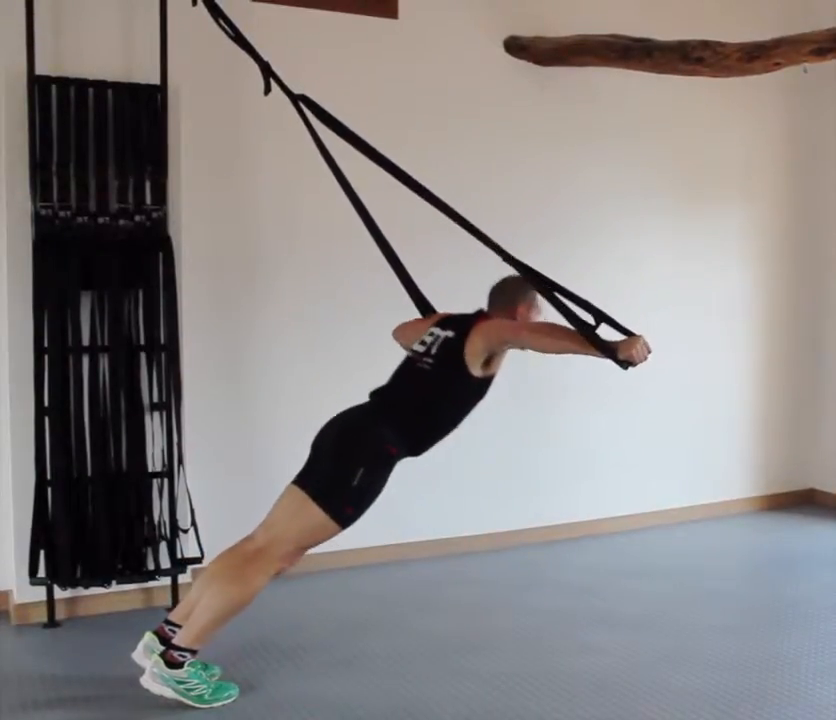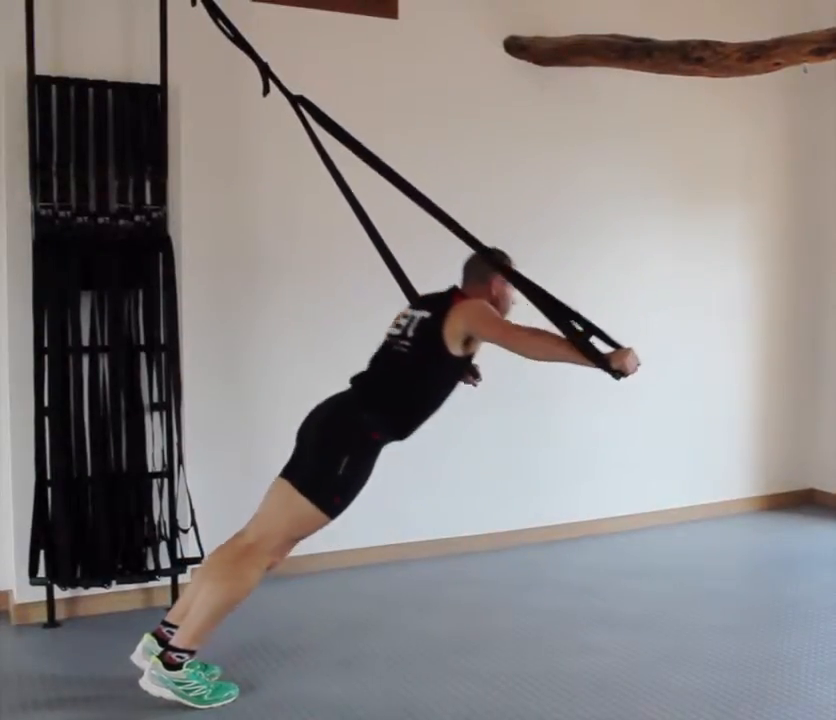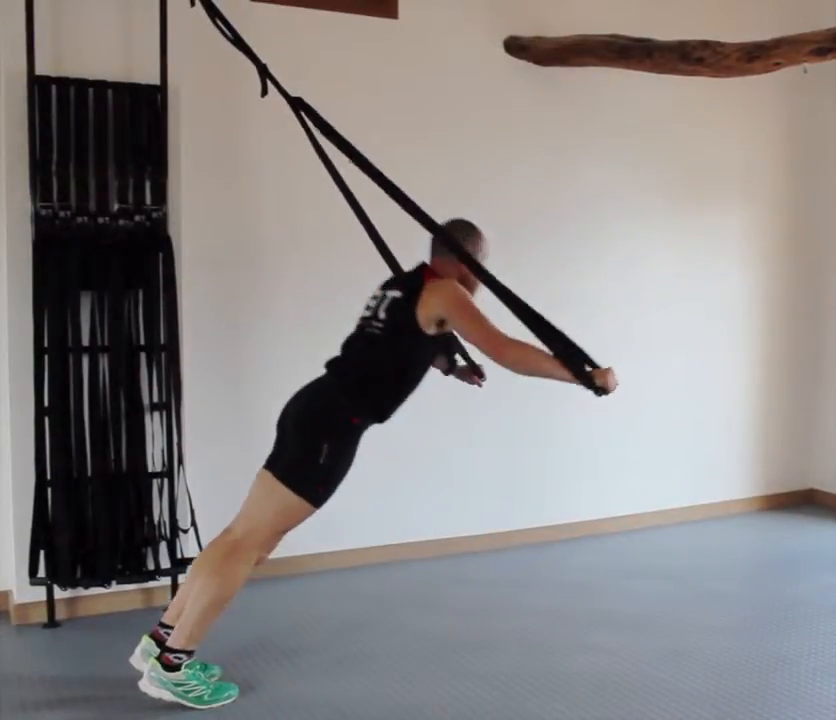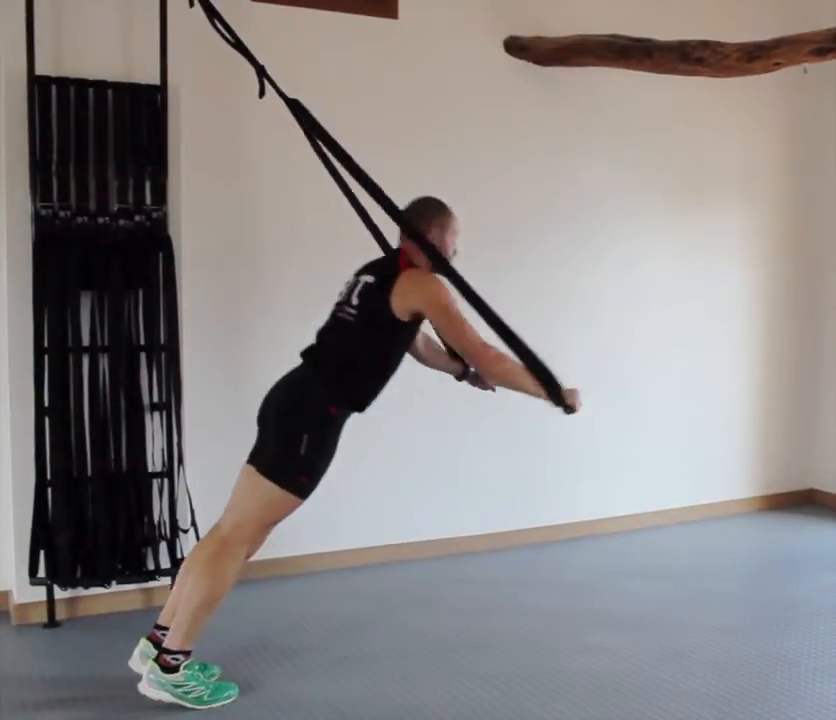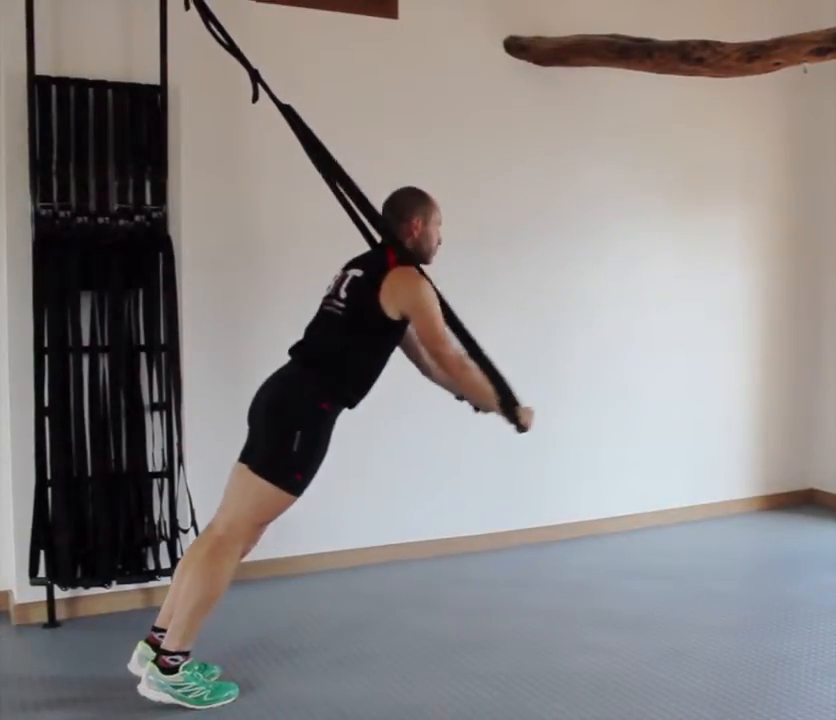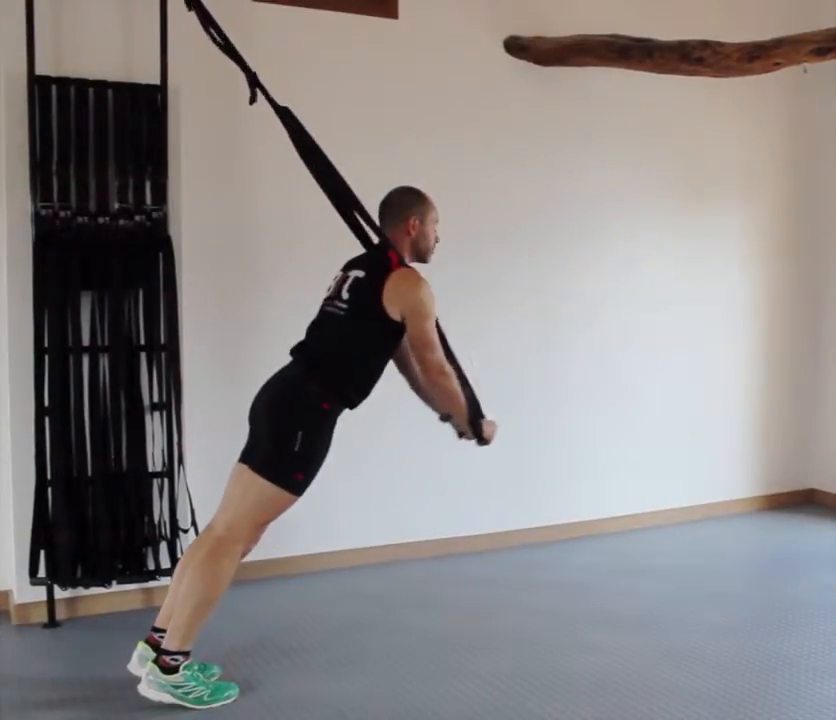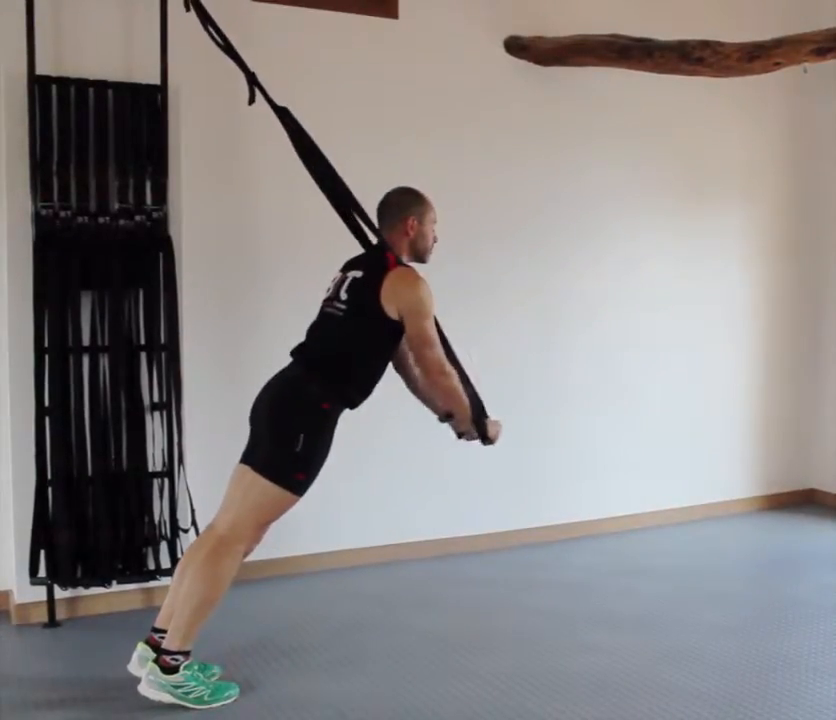
dt=0.2s
person 1, frame 1
left shoulder: (451, 323)
right shoulder: (489, 335)
left elbow: (402, 332)
right elbow: (533, 334)
right wrist: (613, 348)
left hip: (353, 433)
right hip: (368, 450)
left knee: (268, 543)
right knee: (272, 550)
left ankle: (165, 637)
right ankle: (176, 660)
person 1, frame 2
left shoulder: (429, 305)
right shoulder: (469, 313)
right elbow: (525, 340)
left wrist: (452, 361)
right wrist: (606, 359)
left hip: (338, 421)
right hip: (352, 437)
left knee: (260, 539)
right knee: (263, 544)
left ankle: (163, 640)
right ankle: (174, 662)
person 1, frame 3
left shoulder: (402, 285)
right shoulder: (443, 293)
right elbow: (505, 351)
left wrist: (449, 365)
right wrist: (586, 375)
left hip: (318, 408)
right hip: (332, 423)
left knee: (247, 534)
right knee: (251, 539)
left ankle: (162, 641)
right ankle: (171, 663)
person 1, frame 4
left shoulder: (378, 273)
right shoulder: (420, 283)
left elbow: (407, 339)
right elbow: (482, 353)
left wrist: (463, 373)
right wrist: (554, 392)
left hip: (298, 399)
right hip: (312, 414)
left knee: (236, 531)
right knee: (239, 535)
left ankle: (159, 643)
right ankle: (169, 665)
person 1, frame 5
left shoulder: (366, 269)
right shoulder: (408, 281)
left elbow: (415, 348)
right elbow: (452, 361)
left wrist: (462, 392)
right wrist: (509, 409)
left hip: (287, 397)
right hip: (303, 412)
left knee: (230, 531)
right knee: (233, 535)
left ankle: (158, 645)
right ankle: (169, 666)
person 1, frame 6
left shoulder: (361, 270)
right shoulder: (408, 284)
left elbow: (405, 359)
right elbow: (434, 370)
left wrist: (444, 411)
right wrist: (470, 424)
left hip: (287, 397)
right hip: (304, 413)
left knee: (229, 531)
right knee: (234, 535)
left ankle: (157, 646)
right ankle: (169, 666)
person 1, frame 7
left shoulder: (359, 270)
right shoulder: (407, 283)
left elbow: (403, 359)
right elbow: (435, 368)
left wrist: (443, 414)
right wrist: (472, 423)
left hip: (288, 398)
right hip: (306, 412)
left knee: (229, 530)
right knee: (235, 536)
left ankle: (157, 645)
right ankle: (169, 666)
